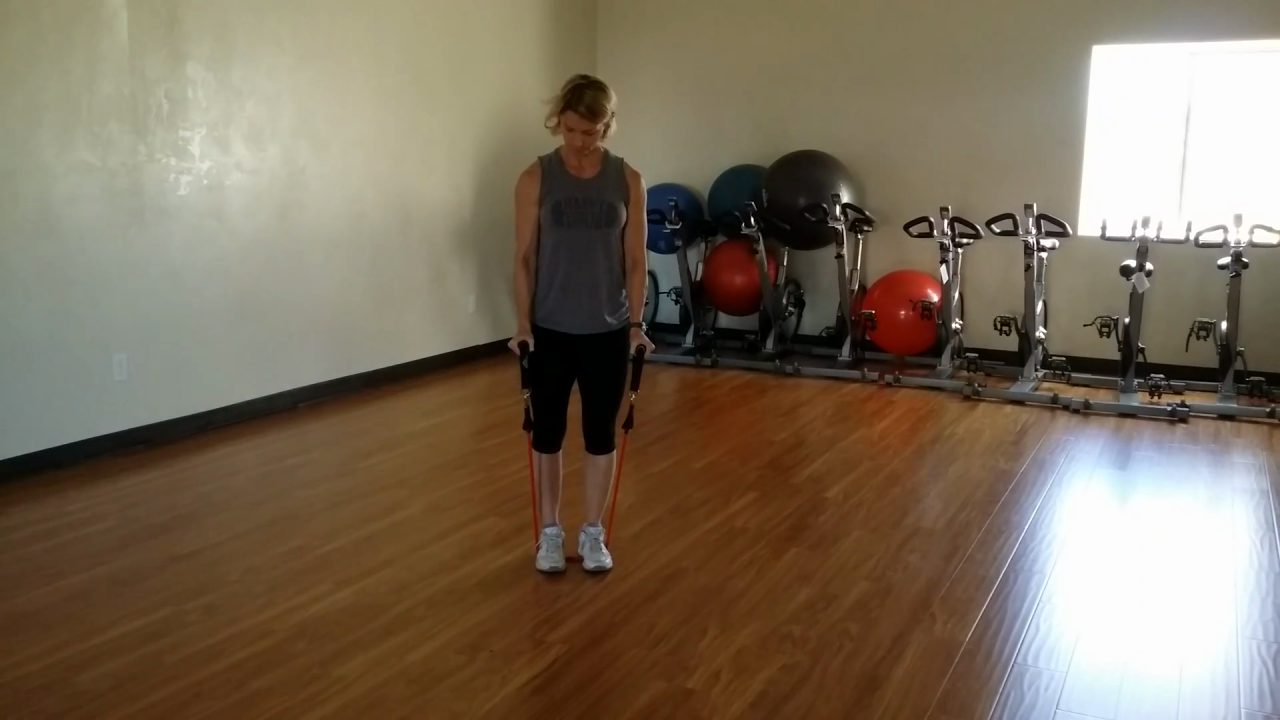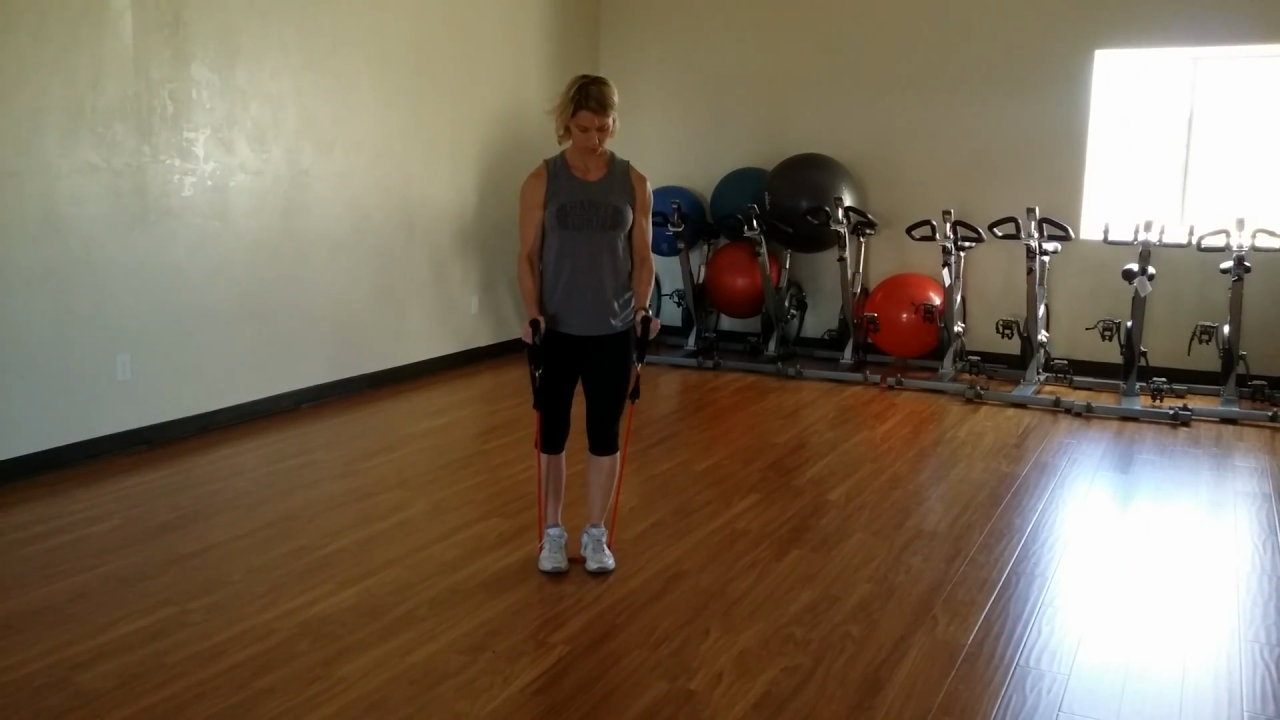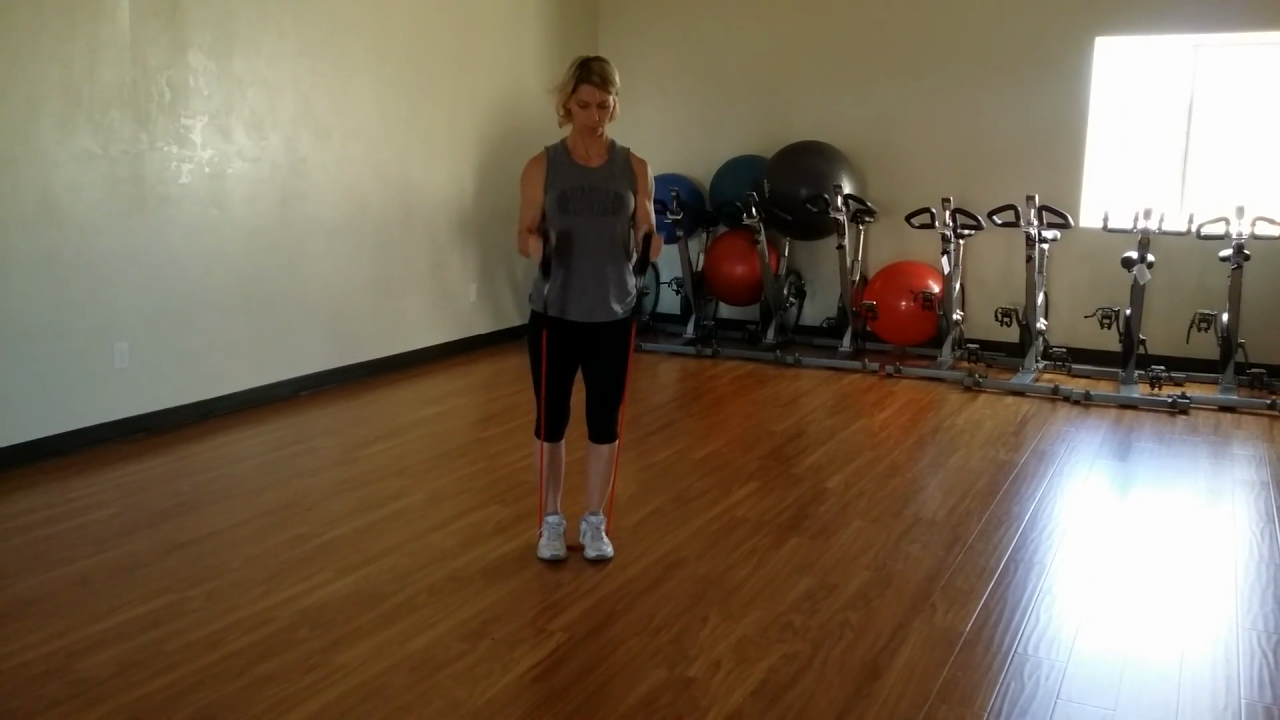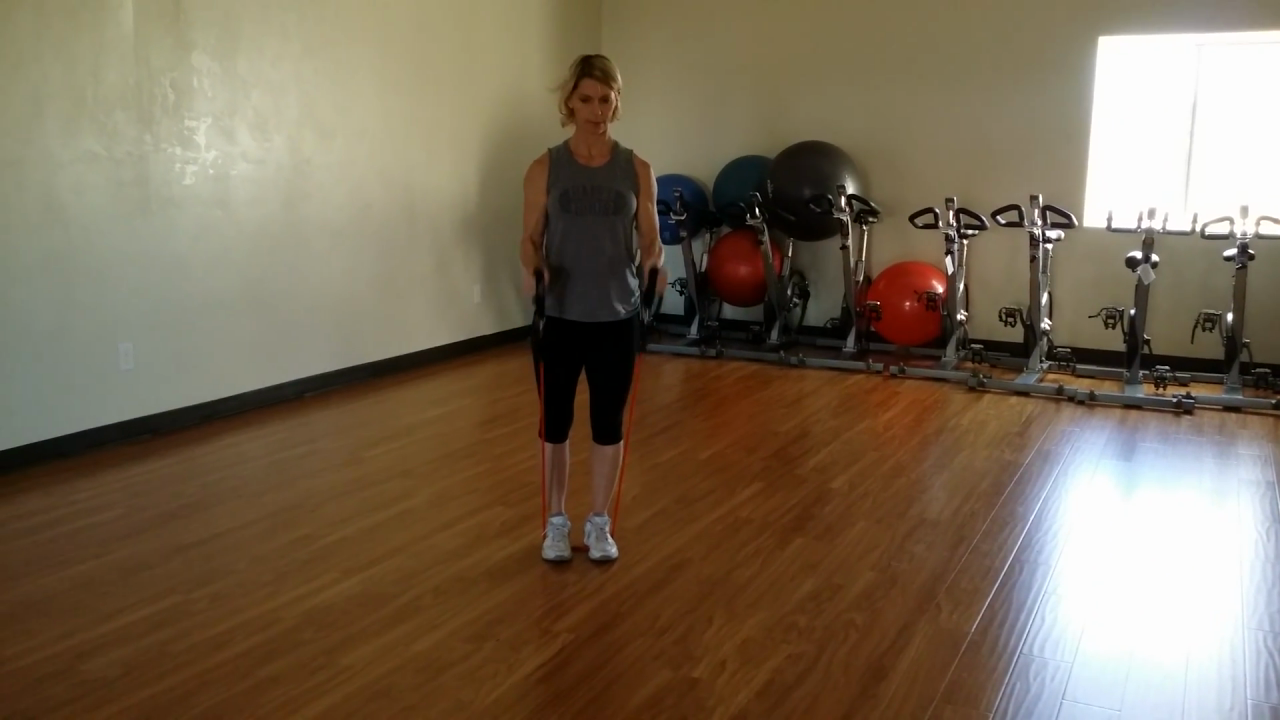
dt=1s
person 1, frame 1
left shoulder: (628, 180)
right shoulder: (536, 177)
left elbow: (635, 259)
right elbow: (524, 257)
left wrist: (636, 322)
right wrist: (523, 322)
left hip: (608, 330)
right hip: (551, 330)
left knee: (601, 433)
right knee: (547, 432)
left ankle: (593, 533)
right ankle: (550, 532)
person 1, frame 2
left shoulder: (633, 182)
right shoulder: (542, 180)
left elbow: (642, 256)
right elbow: (527, 255)
left wrist: (642, 306)
right wrist: (531, 309)
left hip: (613, 331)
right hip: (555, 331)
left knee: (604, 434)
right knee: (552, 433)
left ankle: (595, 534)
right ankle: (552, 533)
person 1, frame 3
left shoulder: (634, 168)
right shoulder: (542, 166)
left elbow: (646, 237)
right elbow: (525, 234)
left wrist: (648, 243)
right wrist: (532, 243)
left hip: (613, 316)
right hip: (554, 315)
left knee: (604, 422)
right knee: (551, 421)
left ankle: (594, 522)
right ankle: (551, 520)
person 1, frame 4
left shoulder: (637, 169)
right shoulder: (545, 167)
left elbow: (649, 239)
right elbow: (531, 238)
left wrist: (652, 262)
right wrist: (532, 266)
left hip: (617, 318)
right hip: (558, 318)
left knee: (608, 423)
right knee: (555, 423)
left ankle: (599, 523)
right ankle: (556, 521)
